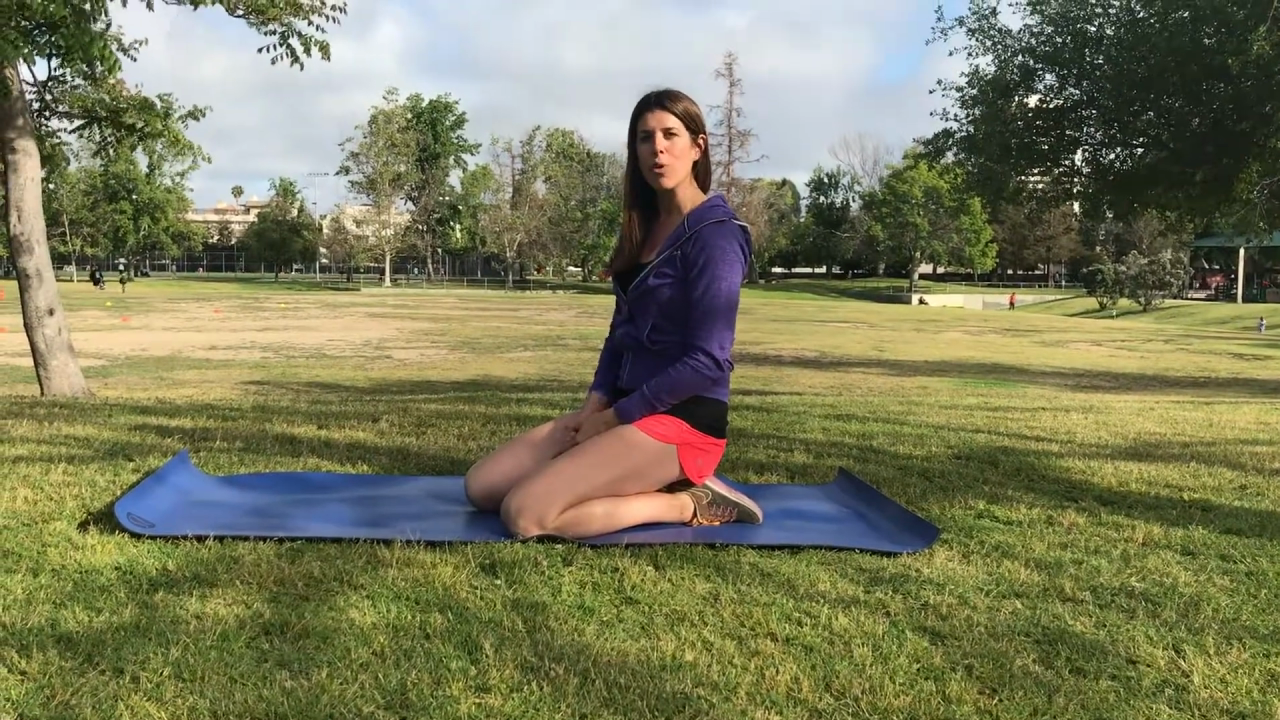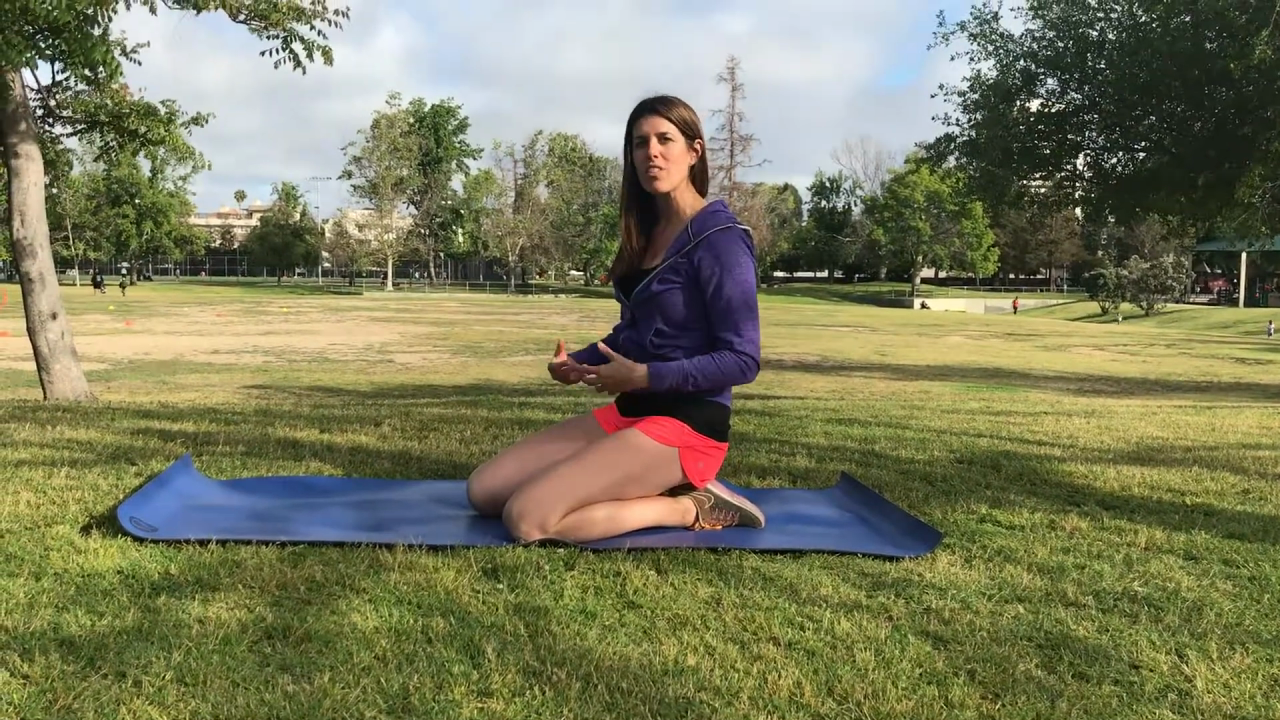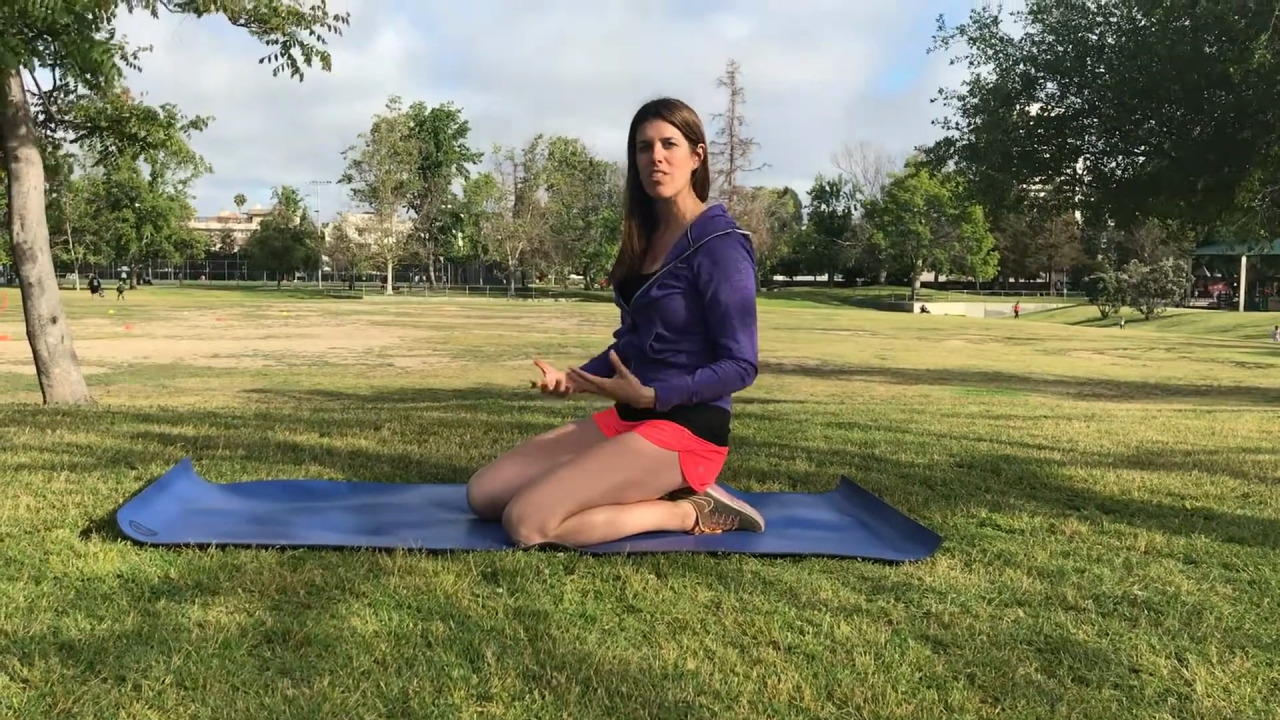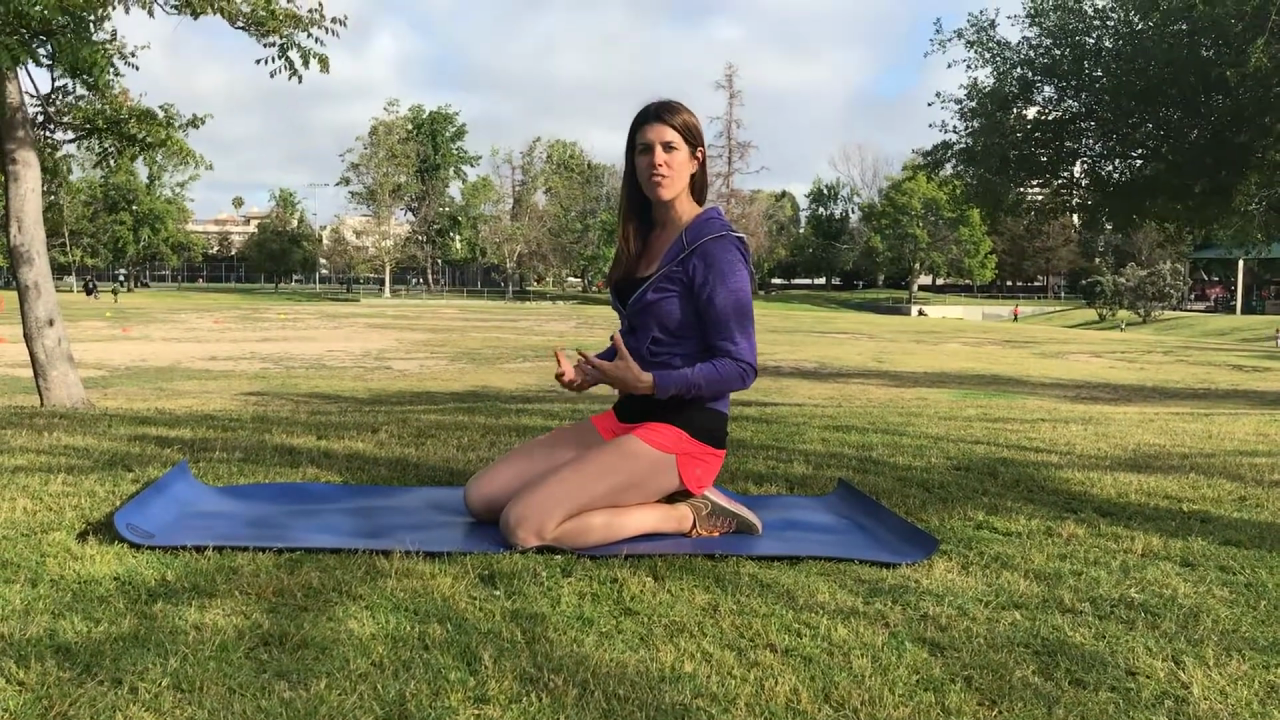
dt=0.3s
person 1, frame 1
left shoulder: (715, 234)
right shoulder: (644, 227)
left elbow: (709, 360)
left wrist: (613, 415)
right wrist: (595, 405)
left hip: (684, 420)
right hip: (629, 408)
left knee: (524, 513)
right knee: (481, 485)
left ankle: (688, 504)
right ankle: (661, 485)
person 1, frame 2
left shoulder: (719, 239)
right shoulder: (645, 232)
left elbow: (742, 359)
left wrist: (645, 377)
right wrist: (576, 362)
left hip: (686, 424)
right hip: (633, 410)
left knee: (526, 518)
right knee: (483, 488)
left ankle: (689, 507)
right ankle: (661, 488)
person 1, frame 3
left shoulder: (719, 245)
right shoulder: (644, 237)
left elbow: (739, 365)
left wrist: (649, 395)
right wrist: (576, 378)
left hip: (687, 428)
right hip: (629, 416)
left knee: (526, 522)
right knee: (483, 493)
left ankle: (689, 512)
right ankle: (663, 494)
person 1, frame 4
left shoulder: (714, 248)
right shoulder: (641, 238)
left elbow: (739, 366)
left wrist: (646, 382)
right wrist: (585, 371)
left hip: (684, 431)
right hip: (627, 417)
left knee: (524, 525)
right knee: (481, 496)
left ankle: (687, 514)
right ankle: (661, 496)
